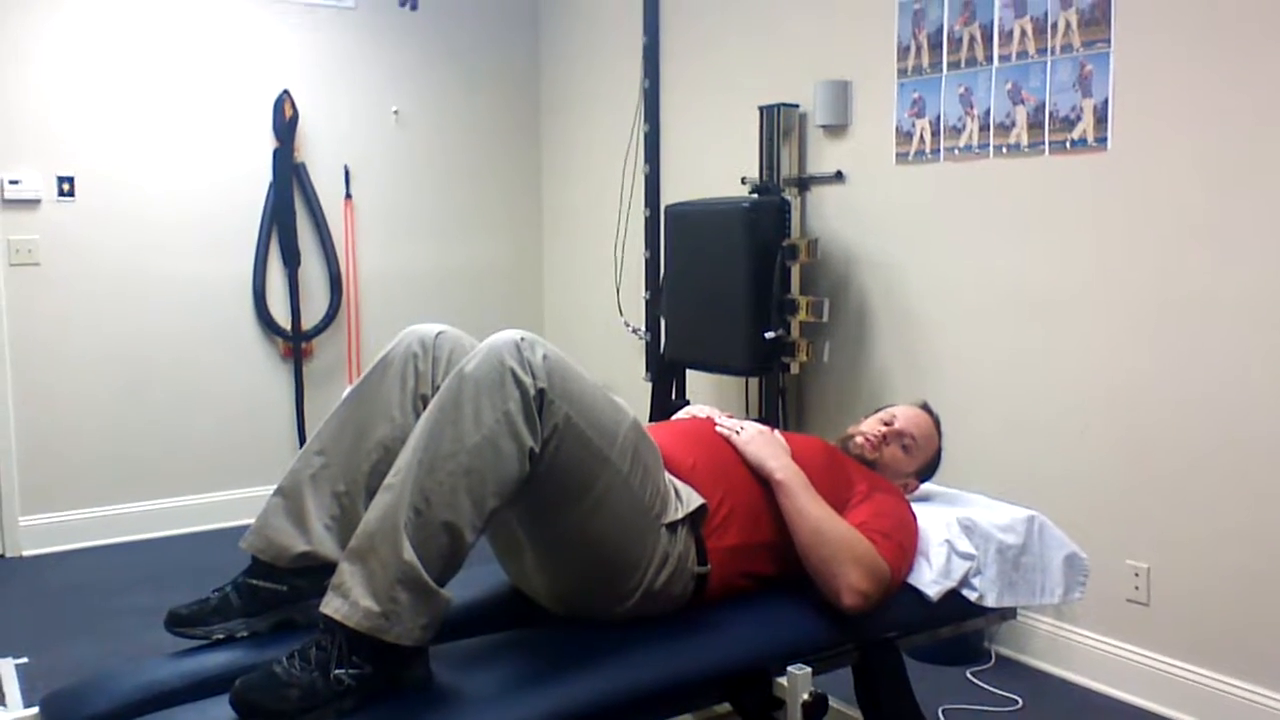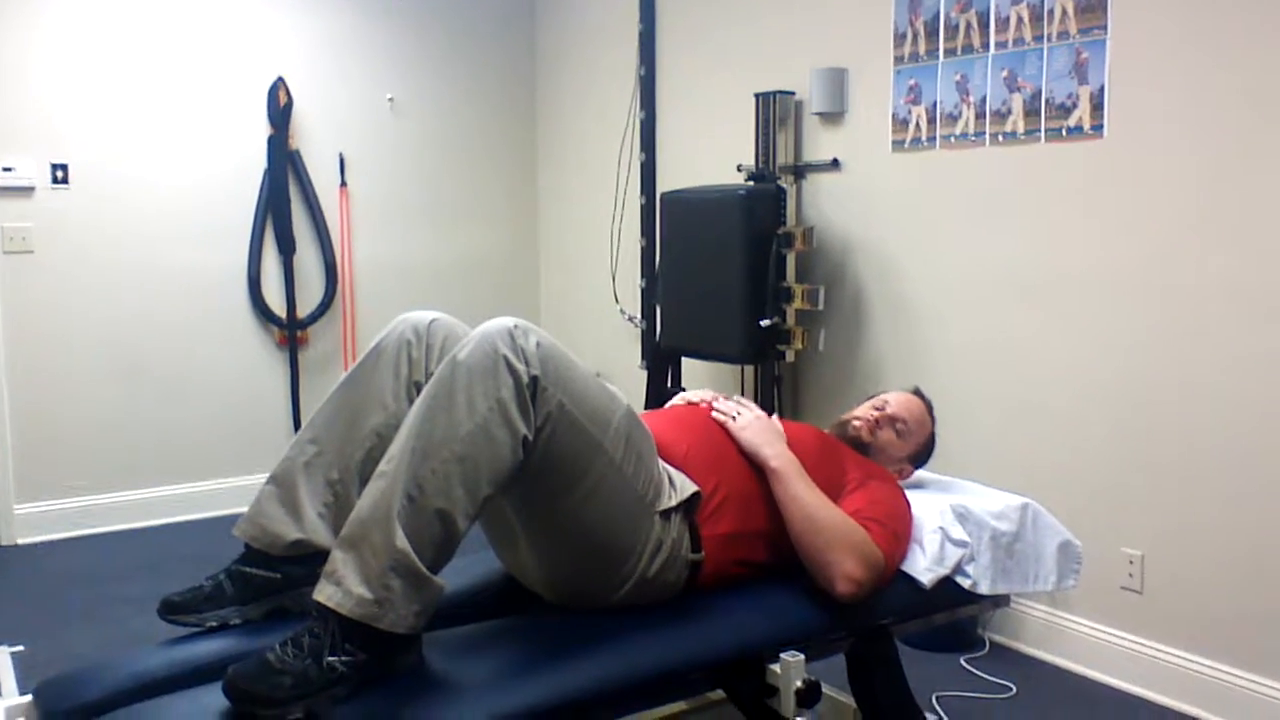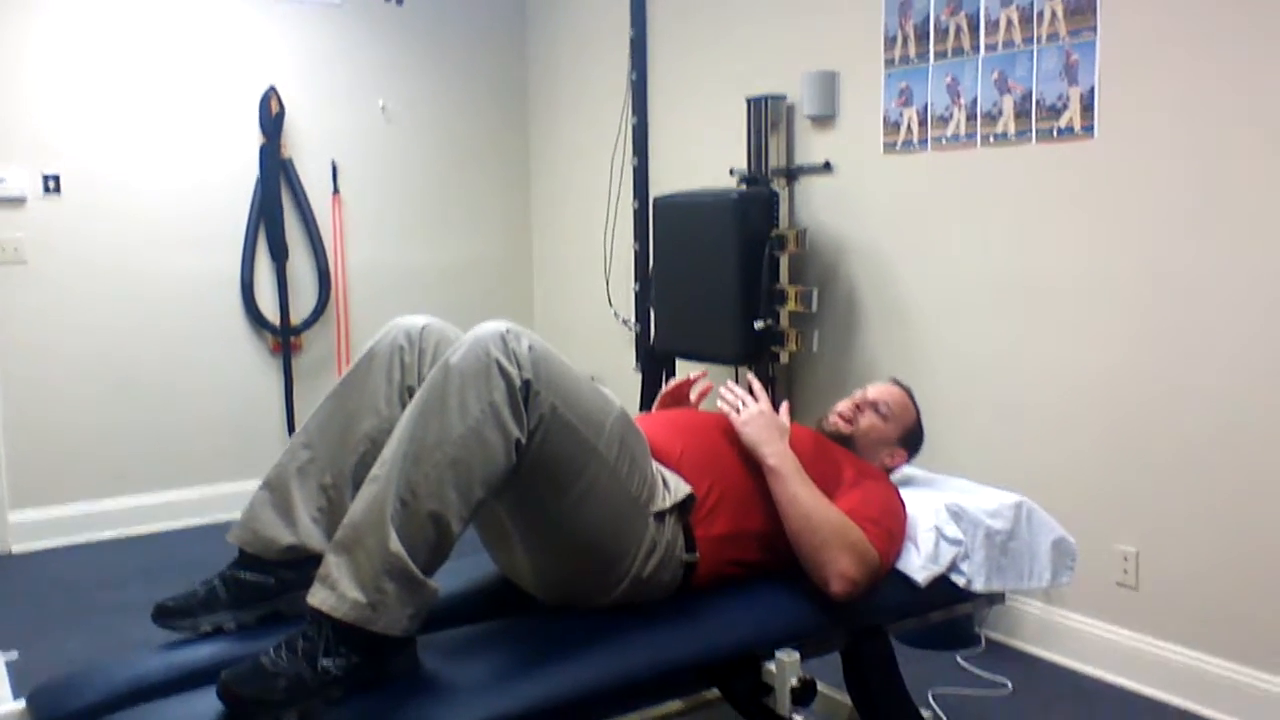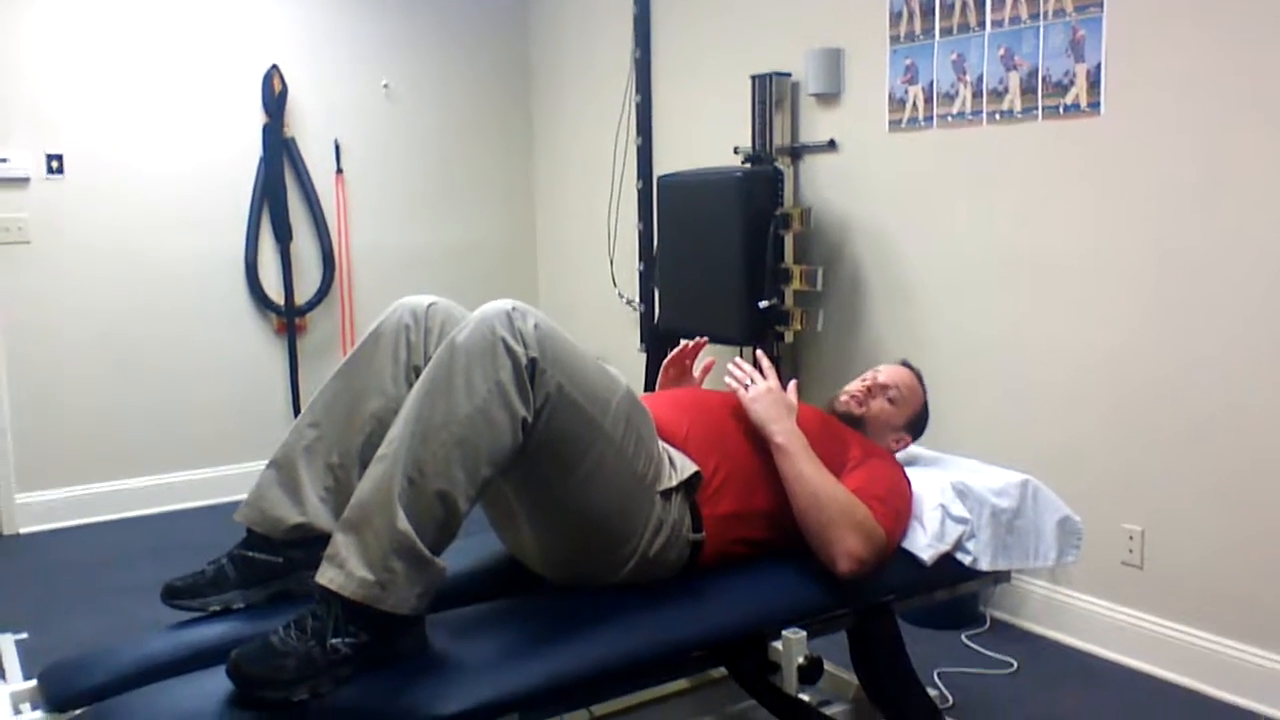
dt=0.4s
person 1, frame 1
left shoulder: (879, 502)
right shoulder: (773, 444)
left elbow: (853, 586)
left wrist: (781, 467)
right wrist: (682, 425)
left hip: (662, 541)
right hip: (557, 526)
left knee: (516, 362)
right knee: (431, 350)
left ankle: (372, 636)
right ankle: (289, 570)
person 1, frame 2
left shoulder: (874, 489)
right shoulder: (765, 429)
left elbow: (846, 574)
left wrist: (775, 453)
right wrist: (674, 416)
left hip: (654, 527)
right hip: (553, 517)
left knee: (508, 349)
right knee: (423, 337)
left ankle: (365, 623)
right ankle: (283, 557)
person 1, frame 3
left shoulder: (867, 488)
right shoulder: (768, 434)
left elbow: (841, 572)
left wrist: (774, 453)
right wrist: (659, 421)
left hip: (651, 528)
right hip: (549, 520)
left knee: (502, 352)
right knee: (418, 342)
left ankle: (359, 626)
right ankle: (277, 563)
person 1, frame 4
left shoulder: (872, 468)
right shoulder: (776, 416)
left elbow: (848, 551)
left wrist: (782, 429)
right wrist: (666, 396)
left hip: (657, 508)
right hip: (552, 497)
left knee: (507, 331)
right knee: (423, 321)
left ankle: (367, 606)
right ankle: (285, 539)
